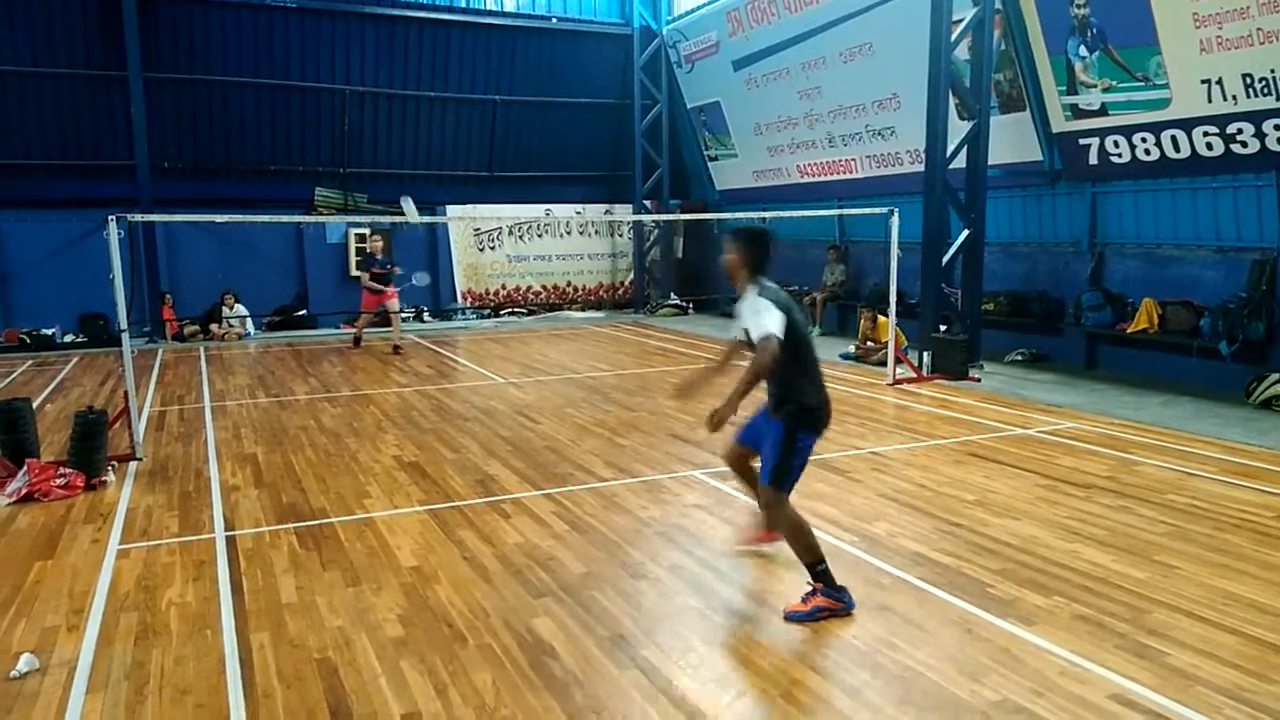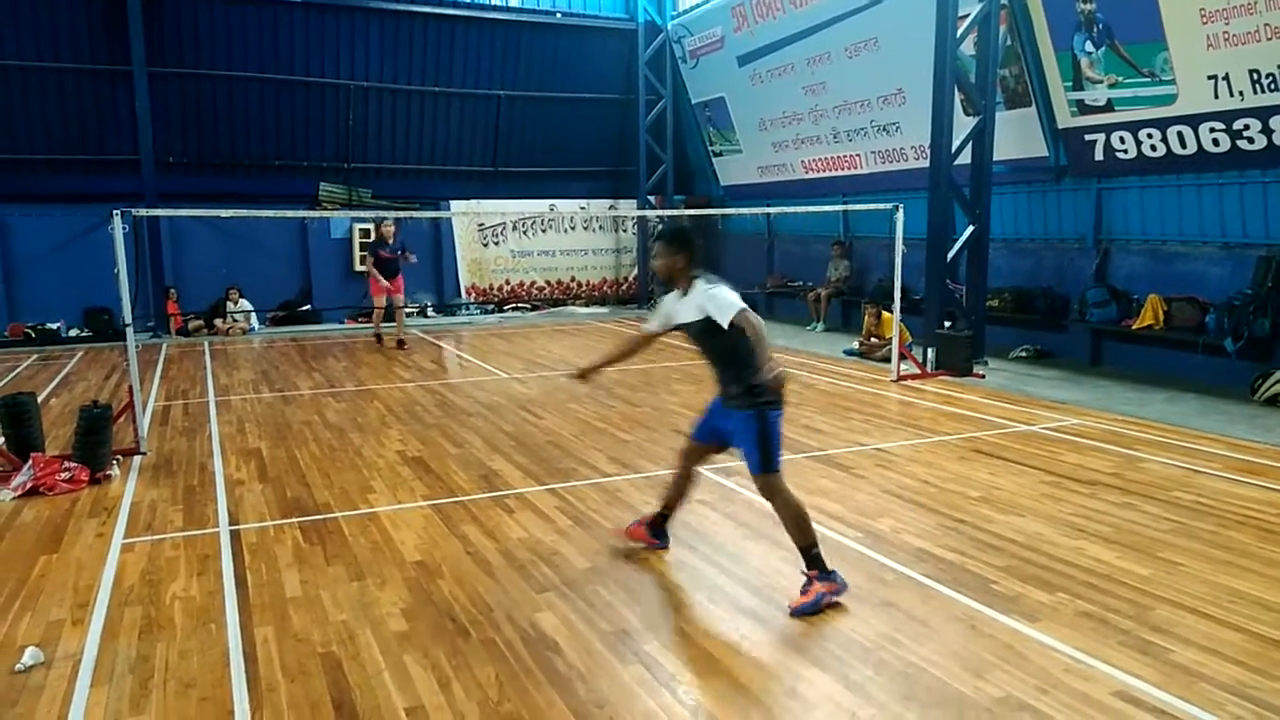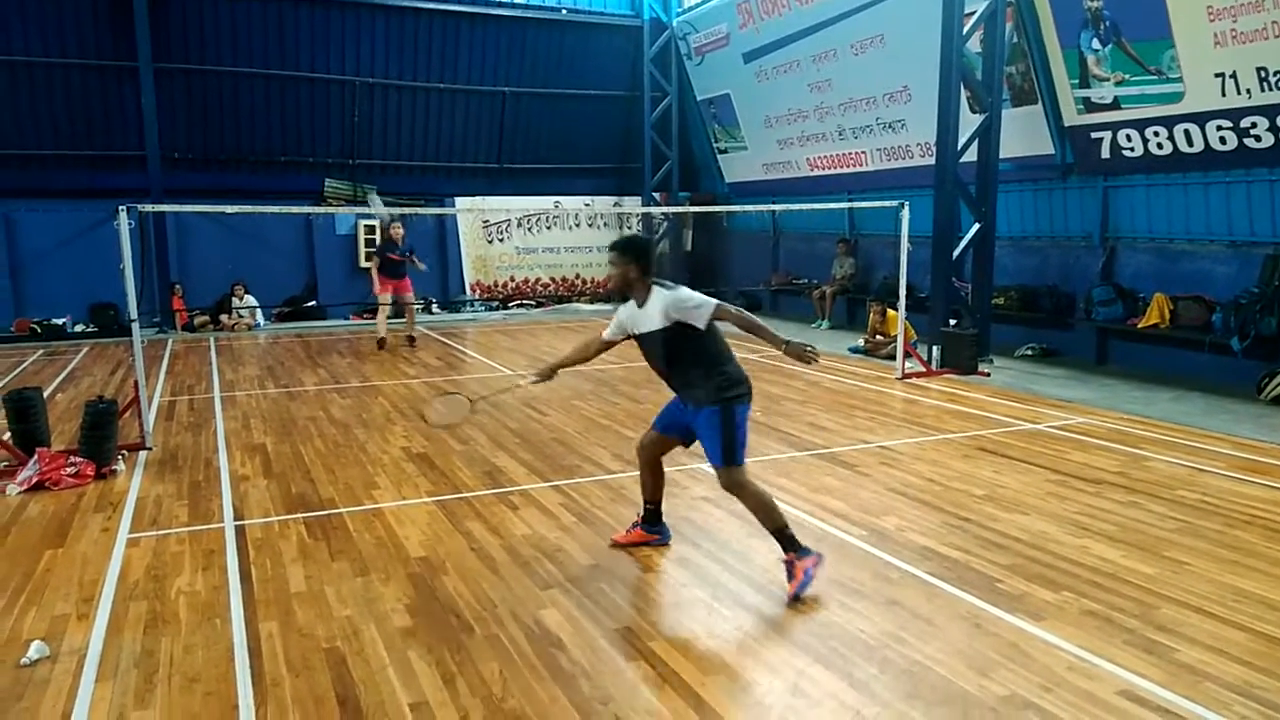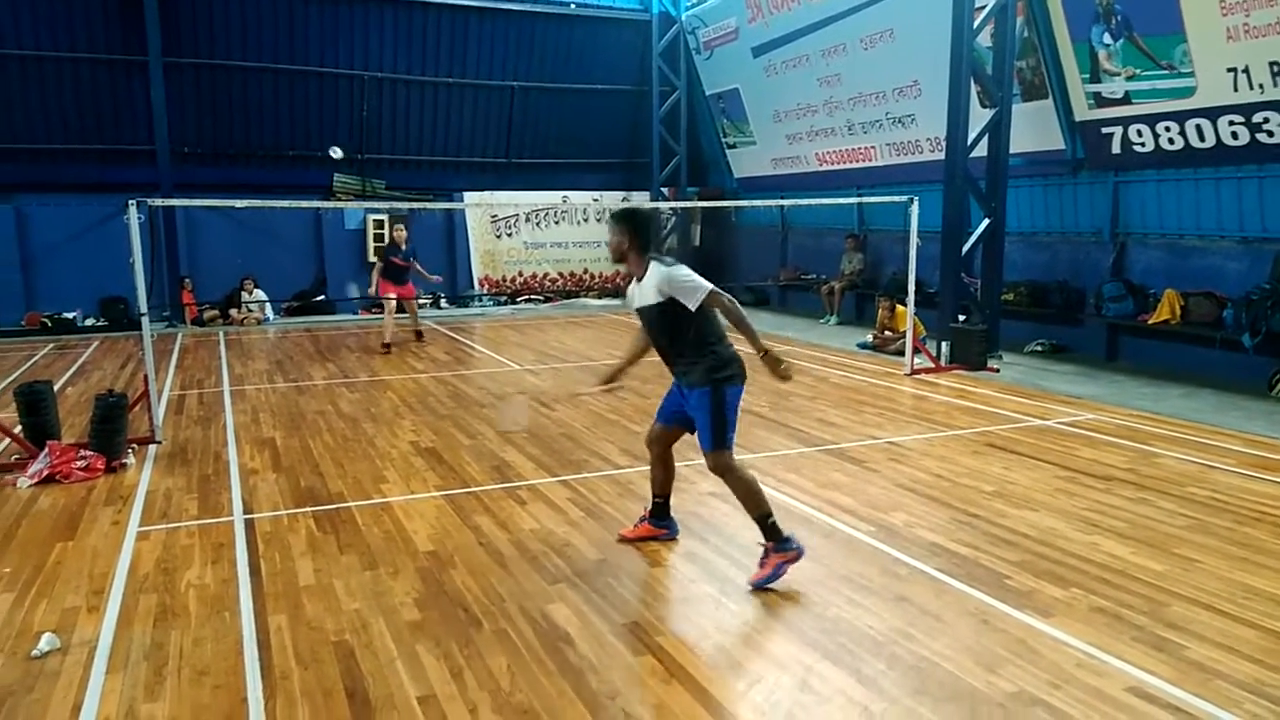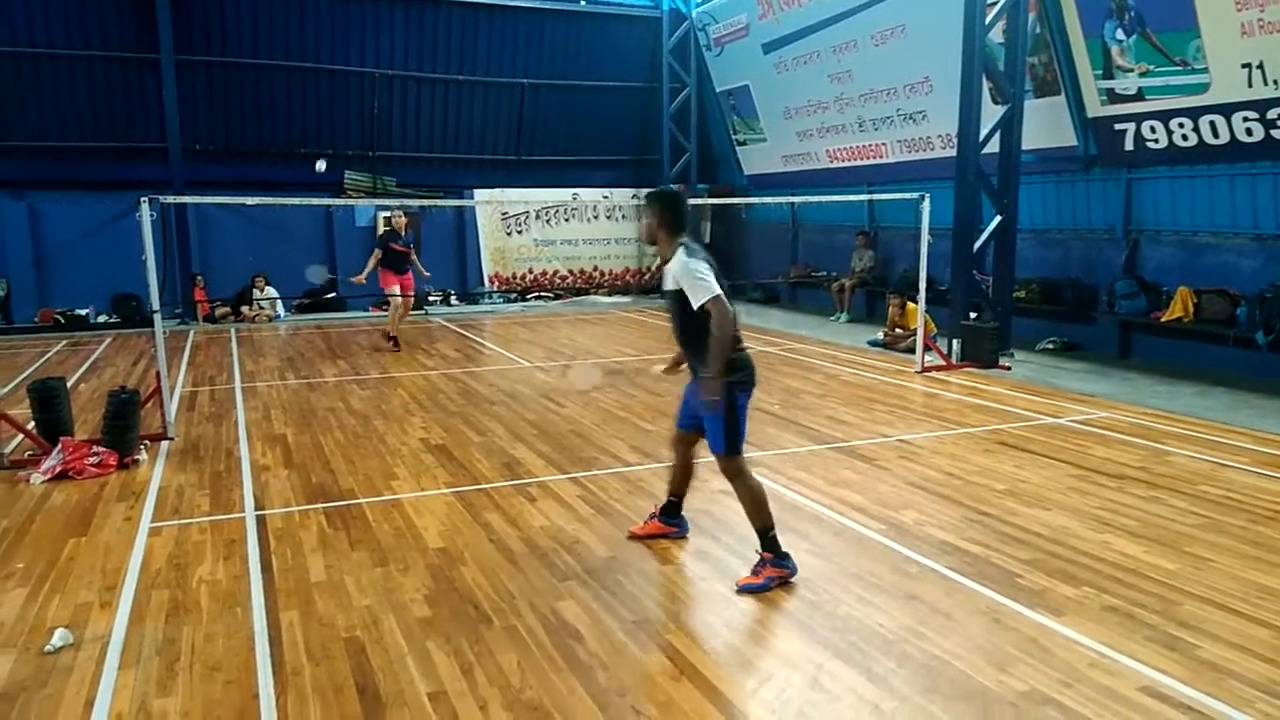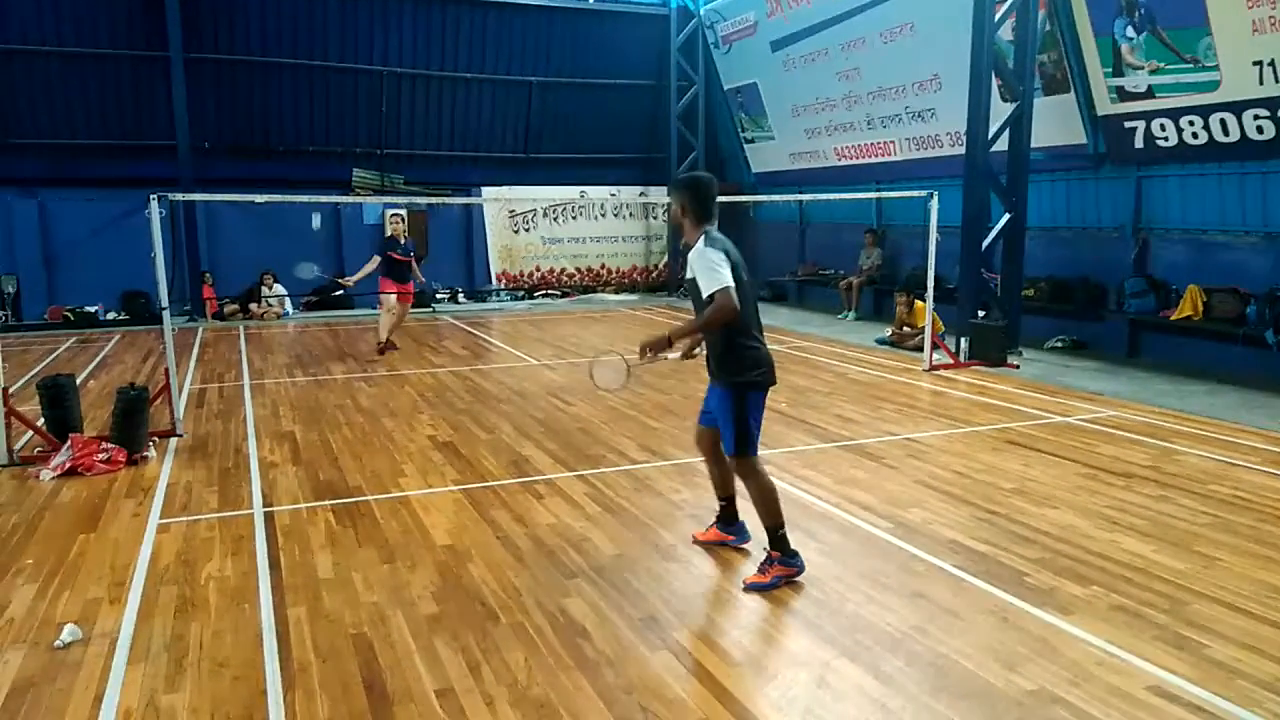
dt=0.2s
person 1, frame 1
left shoulder: (759, 302)
right shoulder: (752, 299)
left elbow: (768, 353)
right elbow: (740, 345)
left wrist: (732, 401)
right wrist: (703, 376)
left hip: (798, 411)
right hip: (783, 405)
left knee: (773, 499)
right knee: (736, 456)
left ankle: (829, 592)
right ankle: (771, 523)
person 1, frame 2
left shoulder: (710, 292)
right shoulder: (673, 303)
left elbow: (751, 321)
right elbow: (642, 338)
left wrist: (769, 363)
right wrist: (597, 365)
left hip: (755, 398)
right hip: (730, 397)
left knee: (770, 485)
right knee: (688, 456)
left ankle: (822, 576)
right ankle: (656, 528)
person 1, frame 3
left shoulder: (671, 299)
right shoulder: (627, 313)
left elbow: (732, 314)
right elbow: (597, 344)
left wrist: (784, 344)
right wrist: (553, 368)
left hip: (722, 395)
right hip: (691, 397)
left knee: (732, 478)
right knee: (647, 449)
left ankle: (798, 554)
right ankle: (651, 526)
person 1, frame 4
left shoulder: (666, 274)
right shoulder: (636, 288)
left elbow: (723, 302)
right elbow: (649, 337)
left wrist: (761, 350)
right wrist: (619, 369)
left hip: (713, 378)
right hip: (687, 379)
left knee: (719, 461)
right knee: (657, 440)
left ankle: (779, 545)
right ankle: (660, 519)
person 1, frame 5
left shoulder: (686, 263)
right shoulder: (680, 261)
left elbow: (723, 316)
left wrist: (714, 375)
right wrist: (686, 357)
left hip: (723, 379)
right hip: (703, 377)
left knee: (730, 463)
right knee: (681, 443)
left ankle: (776, 559)
right ankle: (670, 517)
person 1, frame 6
left shoulder: (704, 251)
right shoulder: (713, 245)
left elbow: (727, 307)
left wrist: (671, 337)
right wrist: (697, 337)
left hip: (741, 373)
right hip: (732, 368)
left knee: (744, 461)
right knee: (707, 441)
left ankle: (783, 556)
right ankle: (729, 524)
